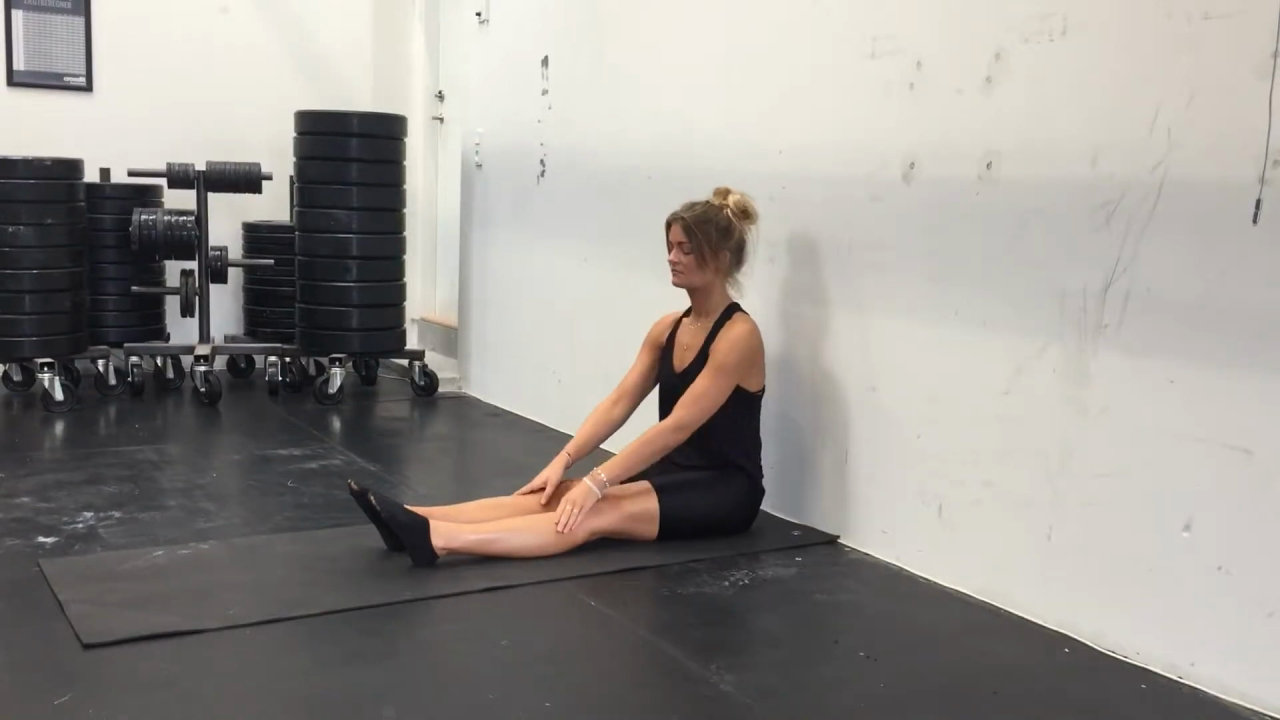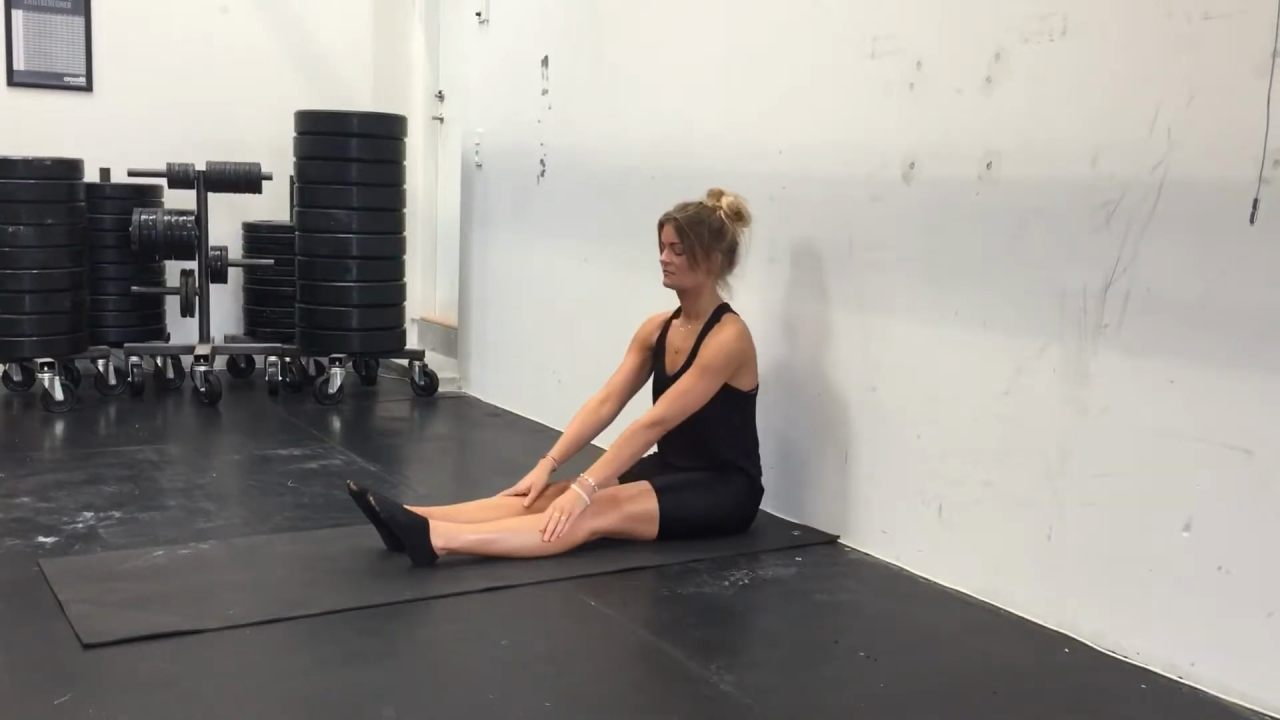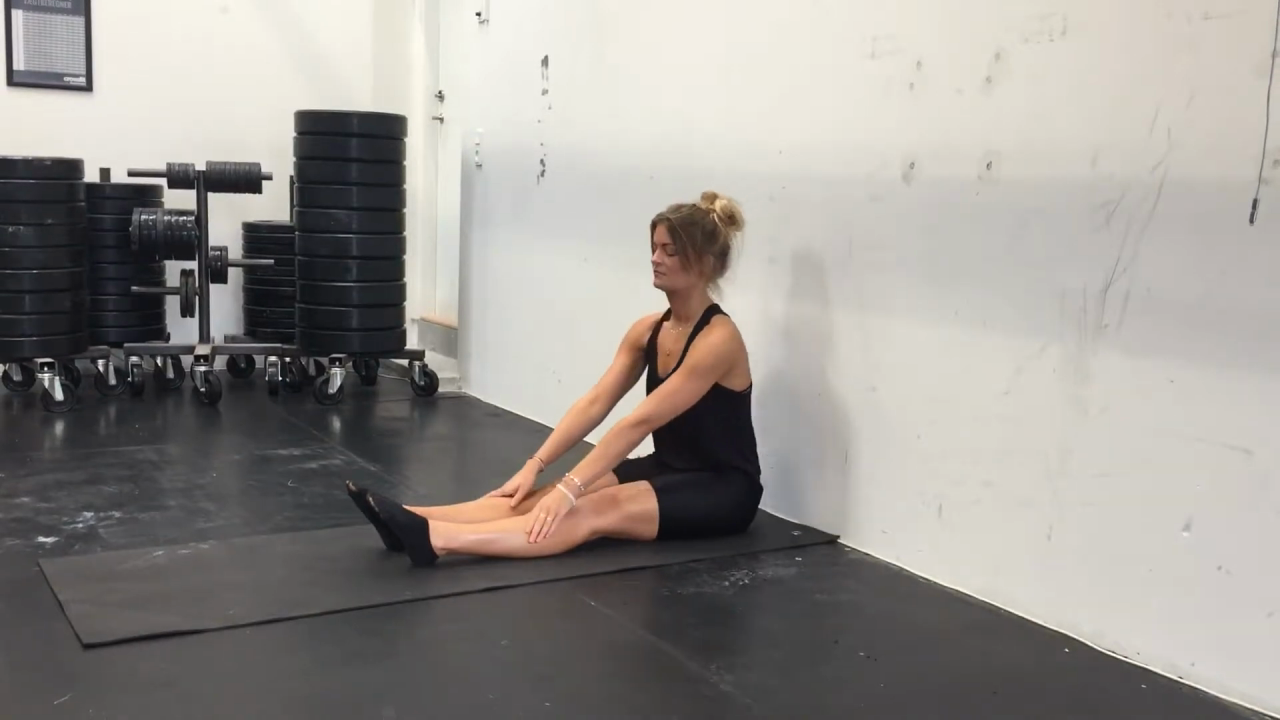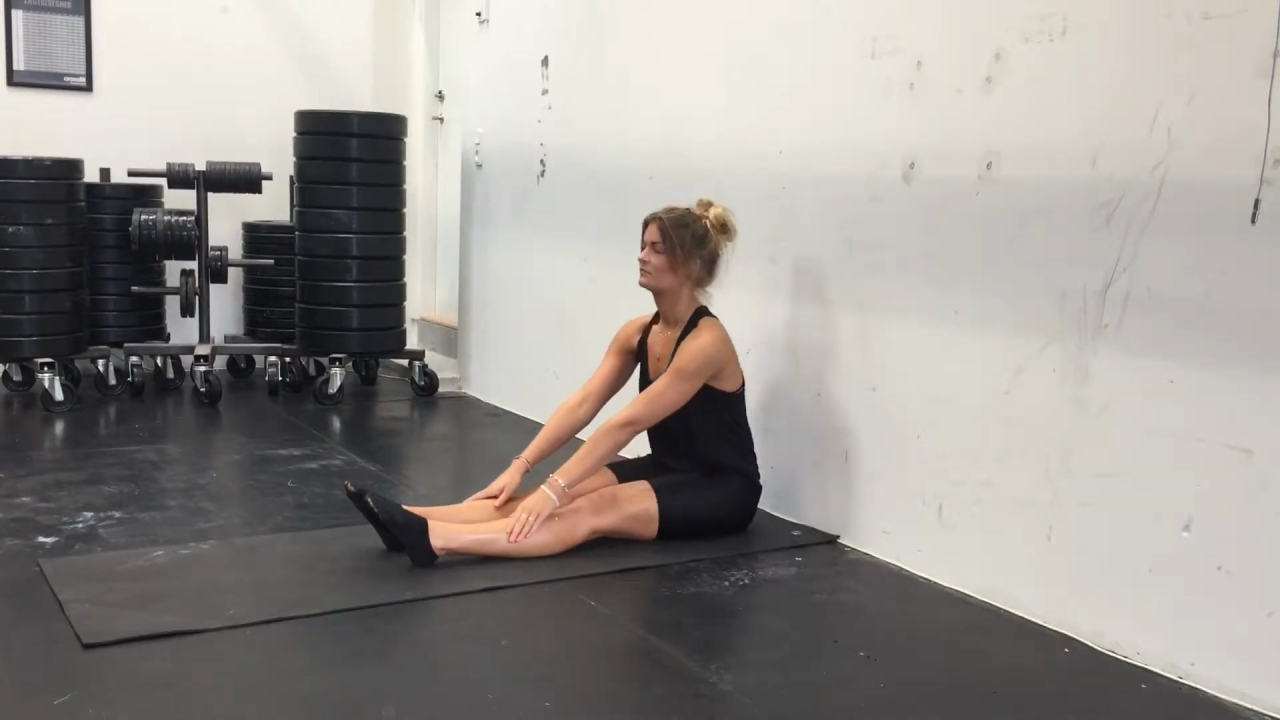
dt=0.2s
person 1, frame 1
left shoulder: (738, 335)
right shoulder: (669, 327)
left elbow: (678, 426)
right elbow: (617, 404)
left wrist: (595, 483)
right wrist: (562, 461)
left hip: (725, 489)
right hip: (673, 471)
left knee: (598, 512)
right knee: (559, 496)
left ankle: (436, 540)
right ankle: (414, 520)
person 1, frame 2
left shoulder: (728, 337)
right shoulder: (659, 327)
left elbow: (655, 423)
right elbow: (604, 403)
left wrist: (583, 489)
right wrist: (547, 466)
left hip: (724, 489)
right hip: (669, 470)
left knee: (598, 511)
right knee: (553, 497)
left ankle: (436, 540)
right ankle: (416, 521)
person 1, frame 3
left shoulder: (718, 339)
right shoulder: (649, 329)
left elbow: (641, 422)
right elbow: (594, 403)
left wrist: (569, 489)
right wrist: (534, 466)
left hip: (724, 490)
right hip: (668, 469)
left knee: (596, 510)
right knee: (549, 498)
left ankle: (435, 539)
right ankle: (415, 521)
person 1, frame 4
left shoulder: (707, 342)
right shoulder: (639, 331)
left elbow: (627, 423)
right elbow: (582, 404)
left wrist: (553, 489)
right wrist: (520, 466)
left hip: (722, 490)
right hip: (667, 468)
left knee: (594, 510)
right knee: (572, 494)
left ankle: (434, 540)
right ankle: (413, 521)
